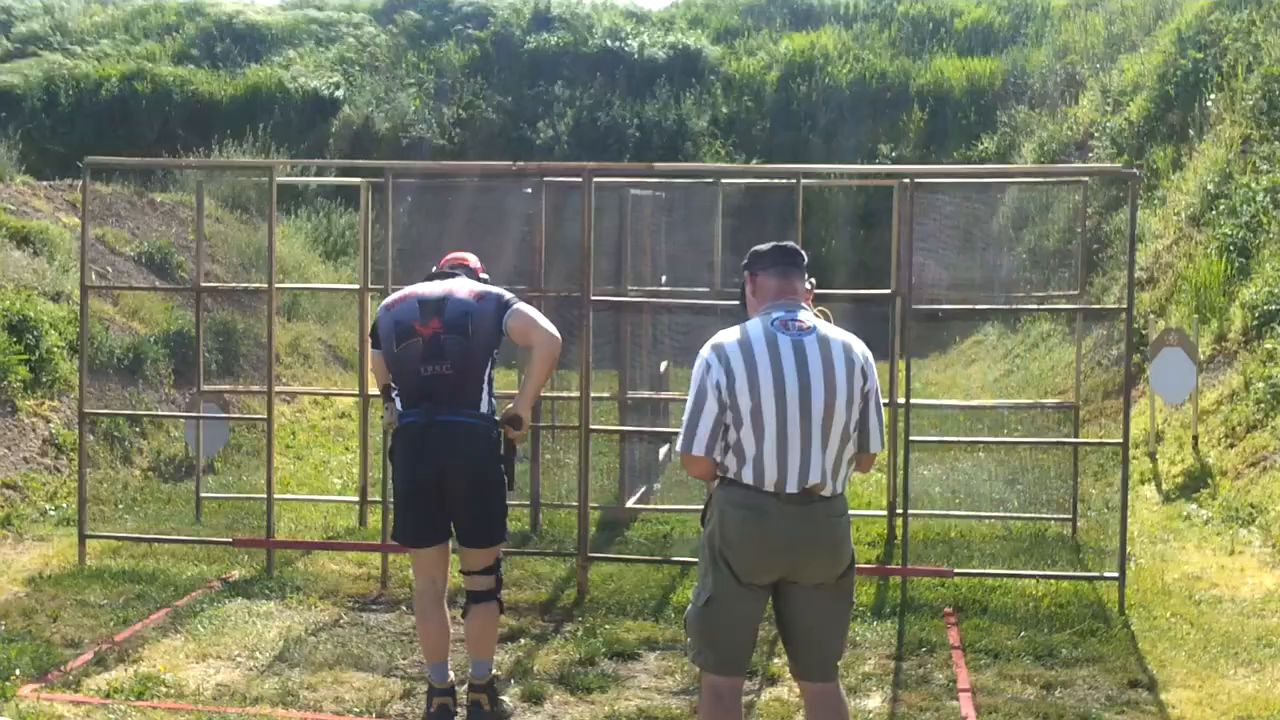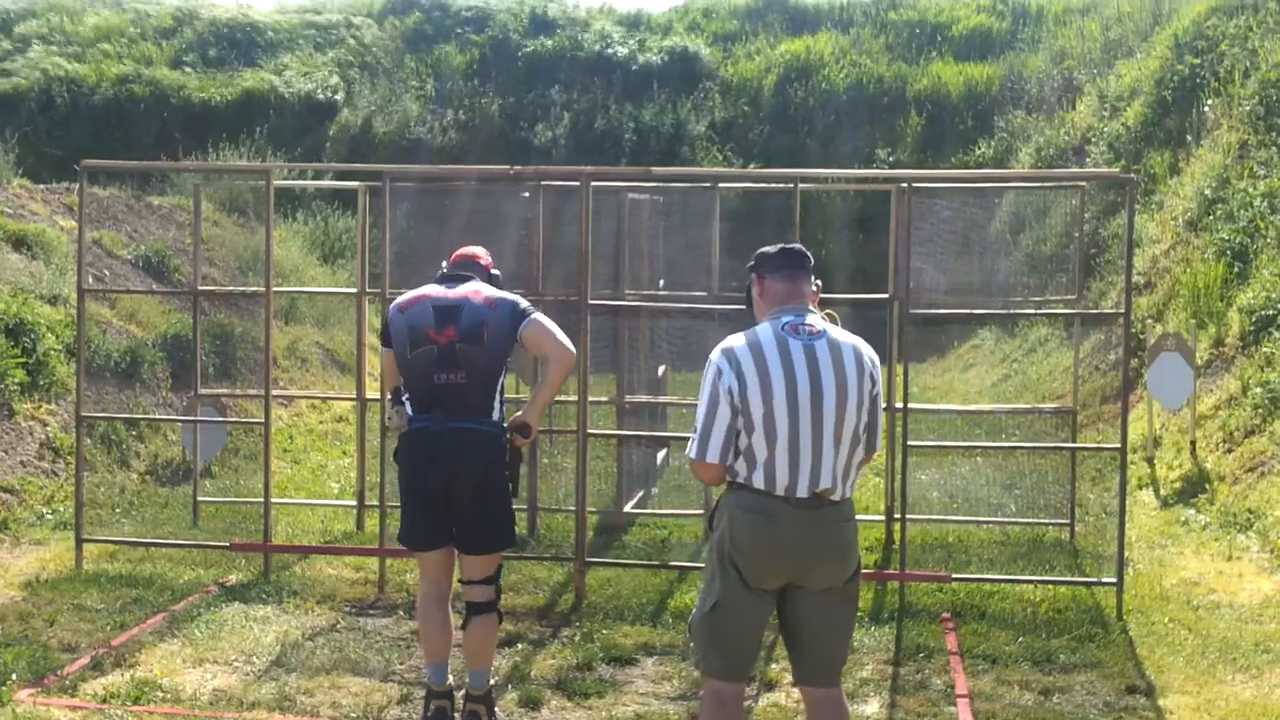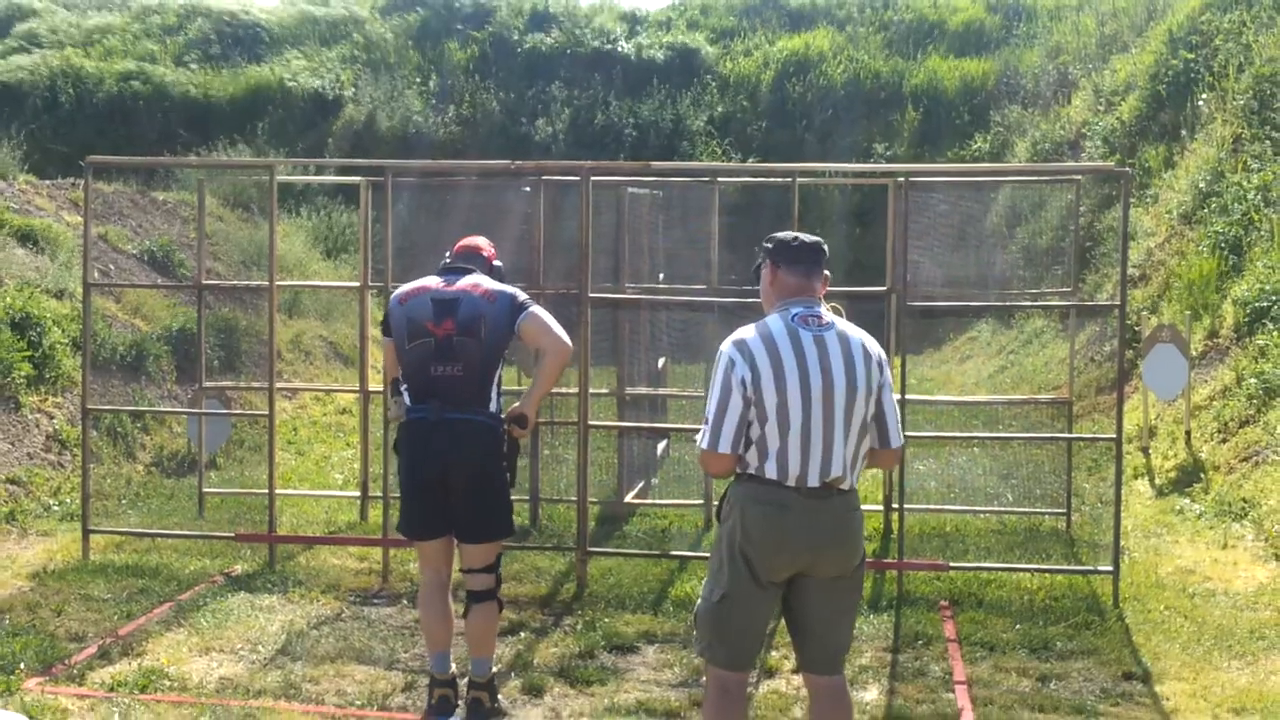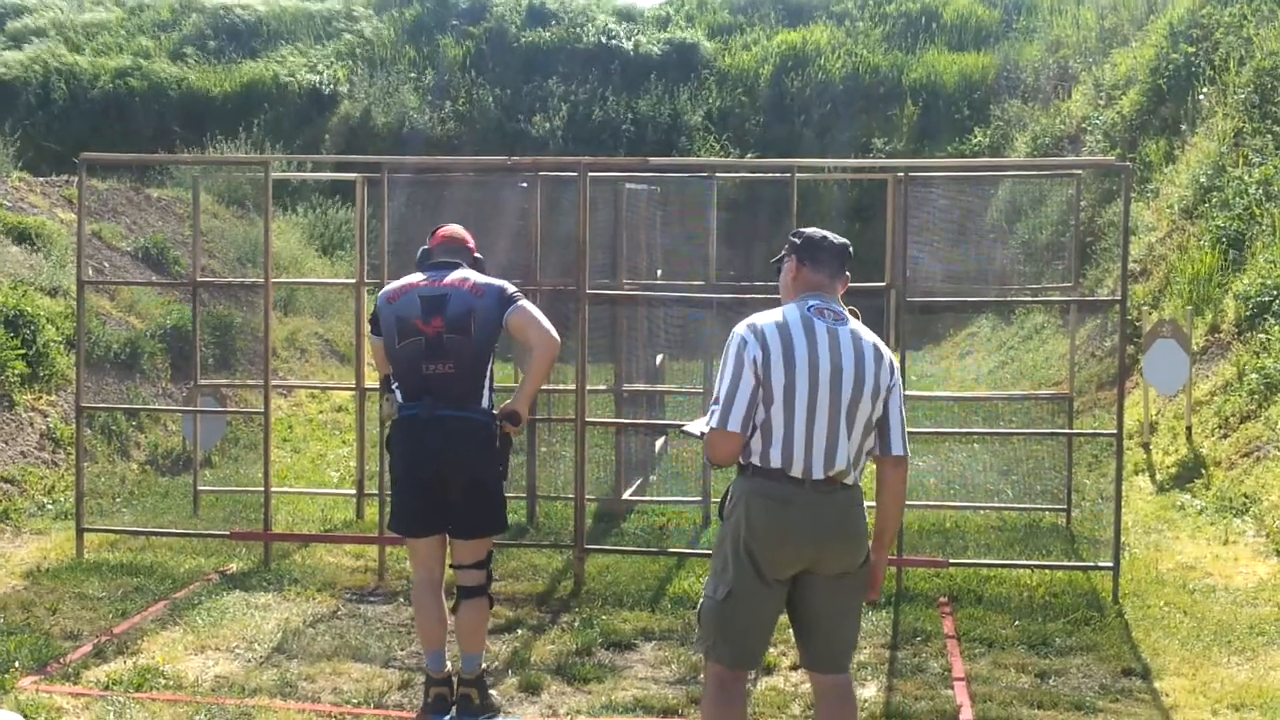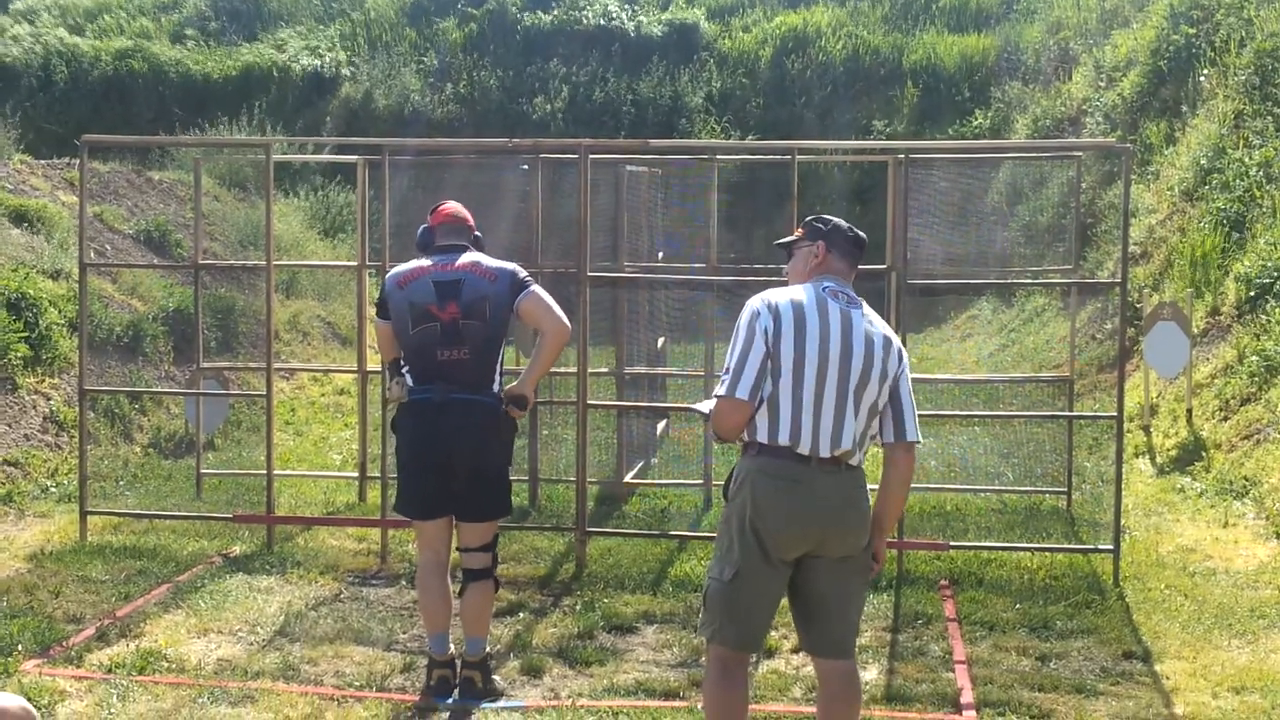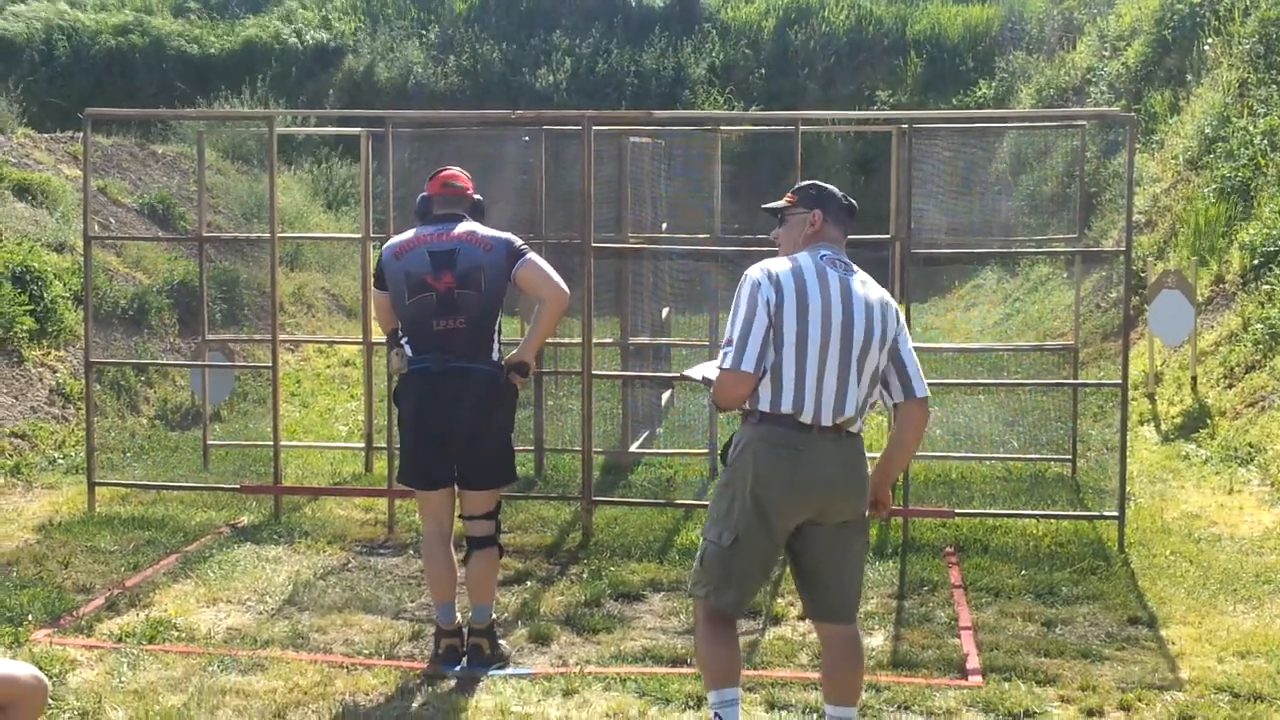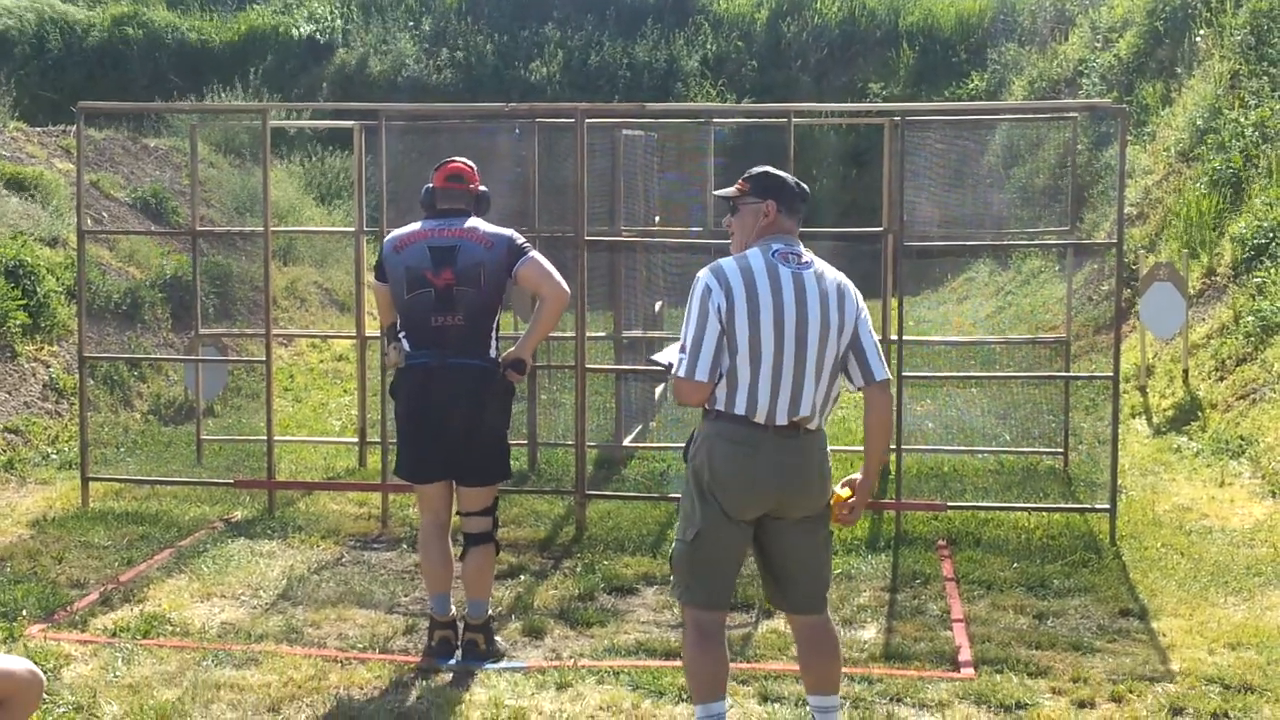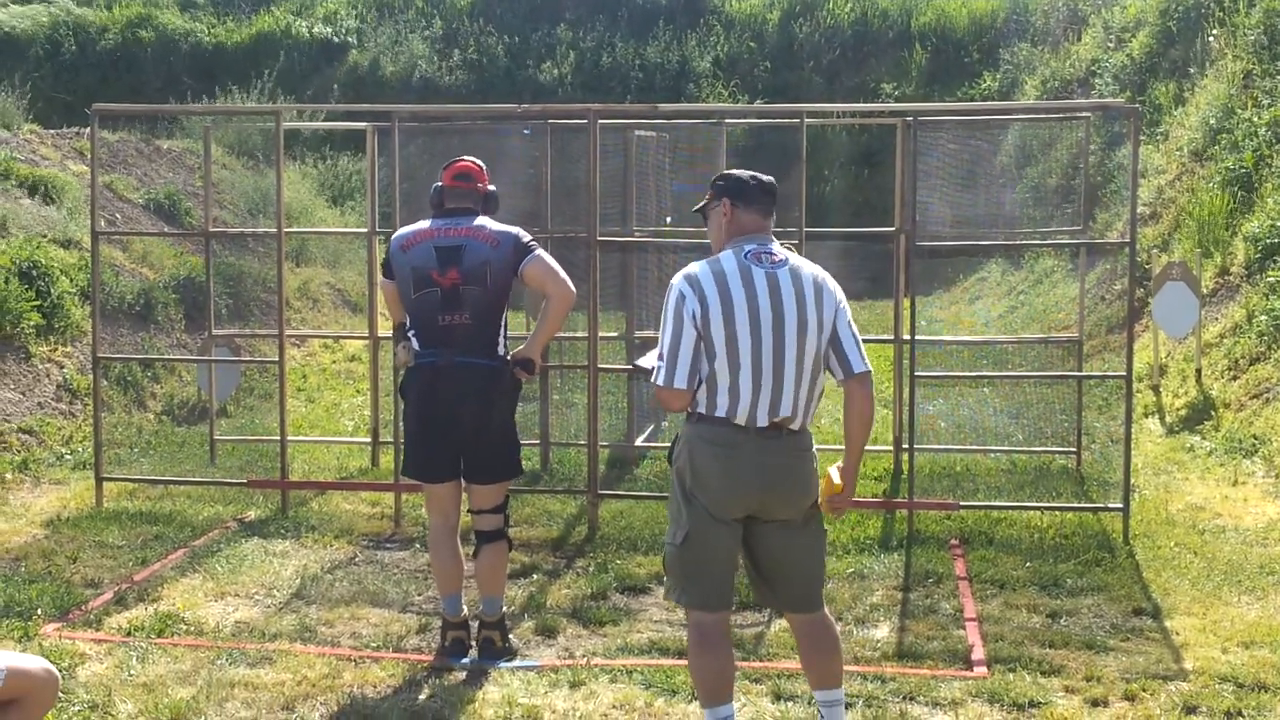
dt=0.4s
person 1, frame 1
left shoulder: (723, 351)
right shoulder: (854, 352)
left elbow: (695, 463)
right elbow: (866, 458)
left hip: (744, 520)
right hip: (823, 524)
left knee: (722, 675)
right knee: (821, 677)
person 1, frame 2
left shoulder: (734, 355)
right shoulder: (861, 356)
left elbow: (707, 470)
right elbow: (867, 450)
left hip: (753, 526)
right hip: (830, 529)
left knee: (723, 680)
person 1, frame 3
left shoulder: (744, 347)
right shoulder: (866, 349)
left elbow: (717, 463)
right elbow: (890, 454)
left hip: (762, 516)
right hip: (837, 520)
left knee: (727, 669)
right knee: (827, 672)
person 1, frame 4
left shoulder: (756, 333)
right shoulder: (877, 353)
left elbow: (722, 448)
right elbow: (894, 467)
left wrist: (713, 445)
right wrist: (879, 553)
left hip: (764, 509)
right hip: (840, 516)
left knee: (726, 667)
right knee: (832, 671)
person 1, frame 5
left shoulder: (769, 309)
right shoulder: (885, 338)
left elbow: (730, 416)
right elbow: (902, 454)
left wrist: (723, 428)
right wrist: (878, 536)
left hip: (769, 488)
right hip: (844, 499)
left knee: (727, 647)
right knee: (836, 655)
person 1, frame 6
left shoulder: (767, 278)
right shoulder: (878, 301)
left elbow: (734, 387)
right elbow: (915, 407)
left wrist: (715, 394)
right wrist: (883, 479)
left hip: (769, 456)
right hip: (842, 464)
left knee: (716, 605)
right knee: (837, 621)
person 1, frame 7
left shoulder: (720, 279)
right shoulder: (840, 289)
left elbow: (692, 391)
right elbow: (878, 392)
left wrist: (677, 377)
right wrist: (867, 479)
left hip: (728, 455)
right hip: (802, 459)
left knee: (704, 611)
right knee: (809, 611)
person 1, frame 8
left shoulder: (694, 282)
right shoulder: (819, 284)
left elbow: (673, 397)
right elbow: (860, 384)
left wrist: (665, 374)
right wrist: (850, 468)
left hip: (713, 458)
right hip: (789, 458)
left knee: (707, 613)
right knee: (806, 607)
person 2, frame 1
left shoulder: (390, 307)
right shoulder: (489, 298)
left elbow: (383, 381)
right elbow: (548, 338)
right wrist: (523, 405)
left hip: (413, 446)
right hip: (472, 443)
left knee: (429, 582)
right knee: (482, 575)
person 2, frame 2
left shoulder: (401, 307)
right shoulder: (503, 304)
left elbow: (391, 382)
right elbow: (563, 353)
right wrist: (532, 413)
left hip: (419, 451)
right hip: (479, 451)
left knee: (432, 583)
right knee: (481, 586)
person 2, frame 3
left shoulder: (402, 298)
right shoulder: (502, 296)
left elbow: (393, 371)
right elbow: (559, 346)
right wrist: (529, 405)
left hip: (418, 441)
right hip: (476, 442)
left knee: (433, 573)
right knee: (482, 575)
person 2, frame 4
left shoulder: (389, 296)
right shoulder: (491, 290)
left elbow: (383, 368)
right elbow: (547, 340)
right wrist: (521, 401)
left hip: (411, 439)
right hip: (470, 438)
left knee: (426, 572)
right knee: (473, 570)
person 2, frame 5
left shoulder: (397, 280)
right shoulder: (502, 274)
left elbow: (387, 353)
right elbow: (558, 326)
right wrist: (525, 386)
left hip: (420, 423)
right hip: (479, 422)
left knee: (431, 554)
right knee: (478, 553)
left ankle: (440, 667)
right ankle: (474, 669)
person 2, frame 6
left shoulder: (393, 251)
right shoulder: (498, 244)
left elbow: (386, 322)
right elbow: (556, 293)
right wrist: (526, 353)
left hip: (420, 393)
right hip: (480, 391)
left knee: (435, 524)
right knee: (482, 522)
left ankle: (447, 636)
right ankle: (482, 636)
person 2, frame 7
left shoulder: (395, 244)
right shoulder: (500, 241)
left elbow: (386, 314)
right elbow: (557, 293)
right wrist: (522, 352)
left hip: (417, 388)
right hip: (478, 387)
left knee: (432, 518)
right knee: (478, 518)
left ankle: (441, 628)
right ankle: (477, 630)
person 2, frame 8
left shoulder: (402, 242)
right shoulder: (507, 239)
left elbow: (396, 312)
right elbow: (562, 291)
right wrist: (532, 351)
left hip: (426, 387)
right hip: (486, 385)
left knee: (442, 516)
right knee: (490, 516)
left ankle: (454, 627)
right ankle: (491, 628)
